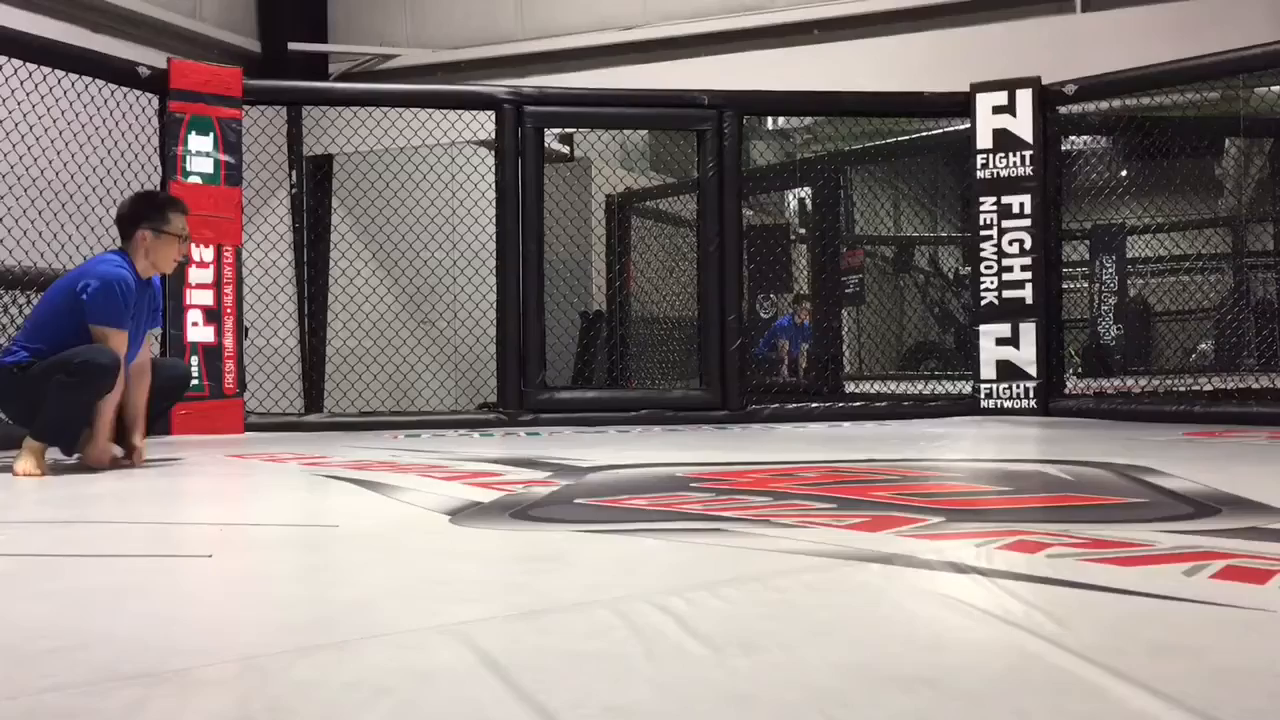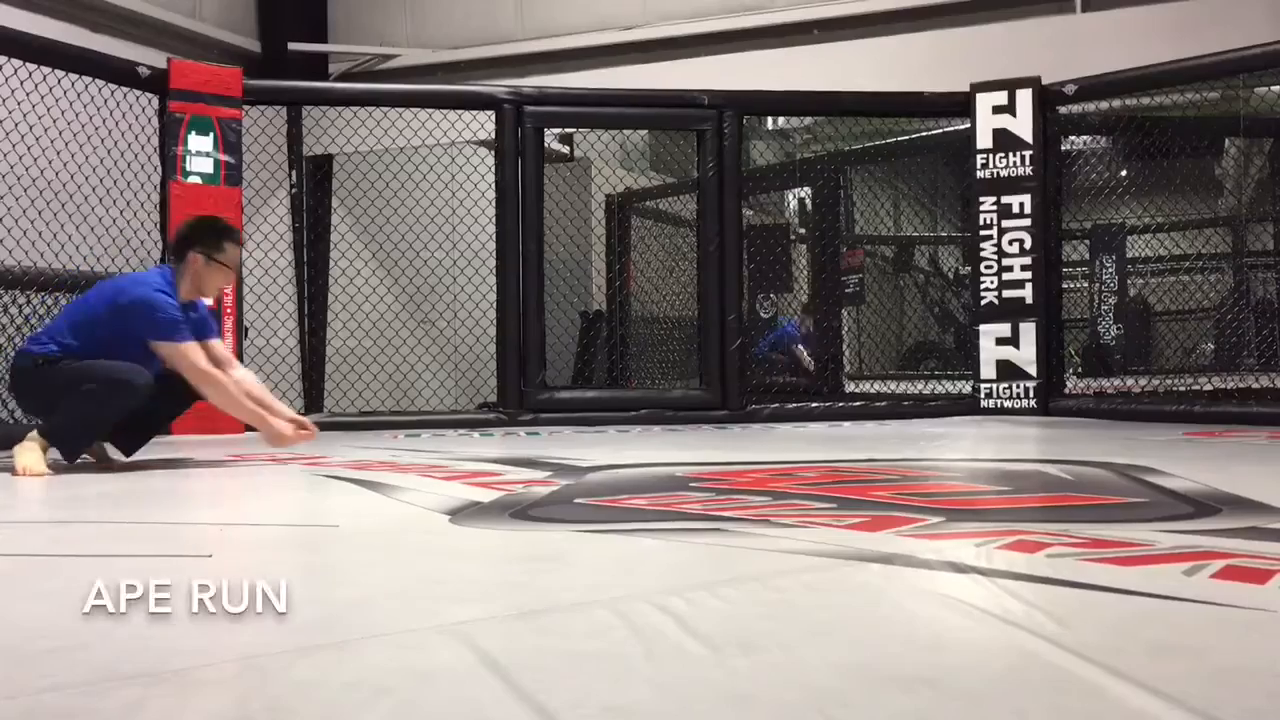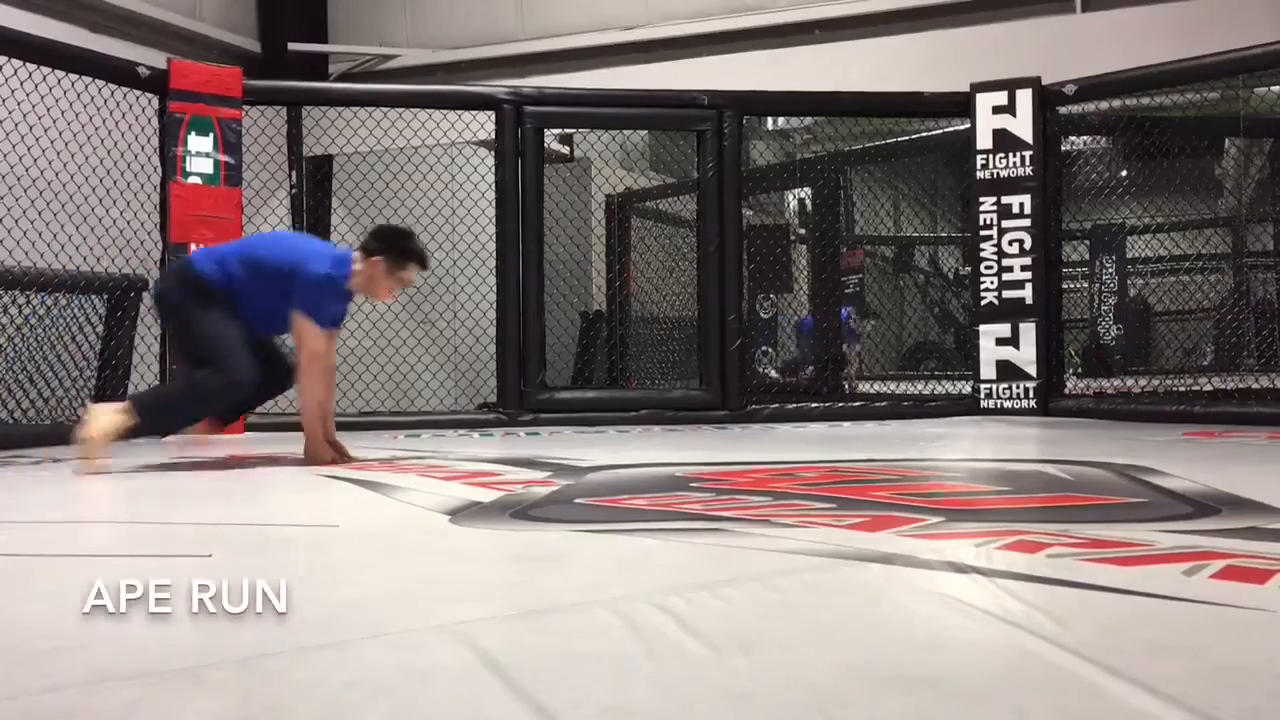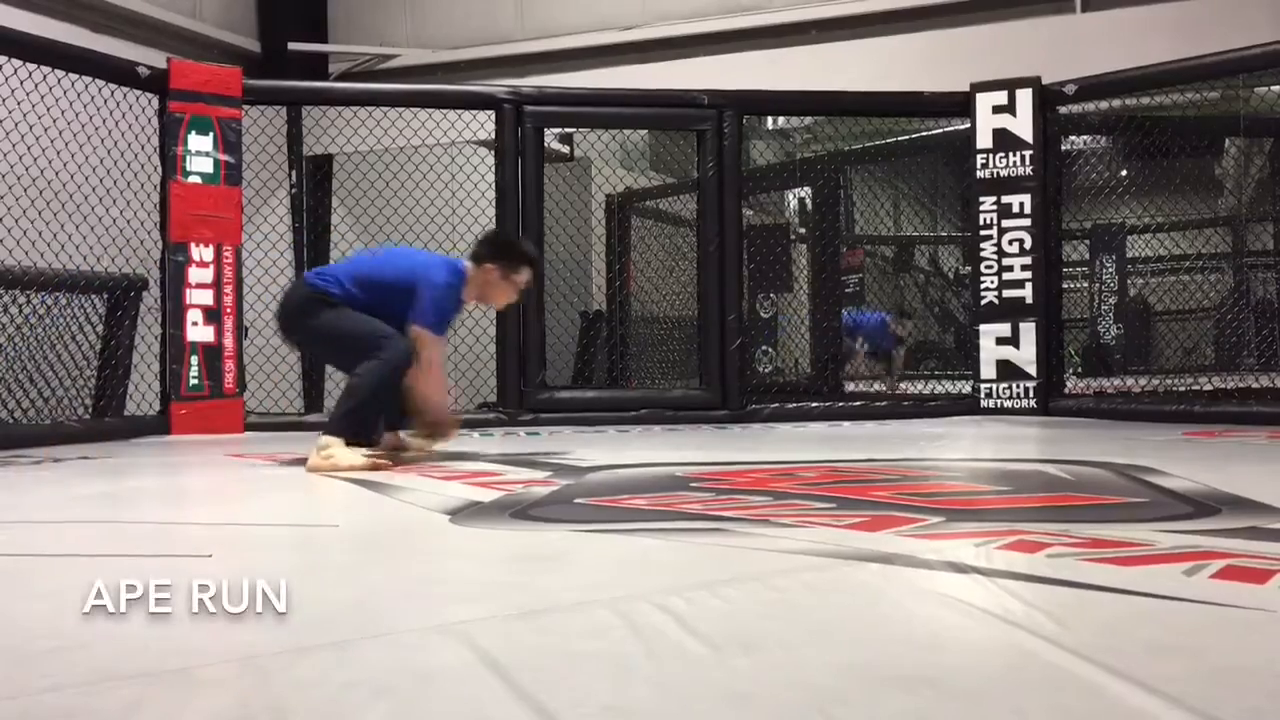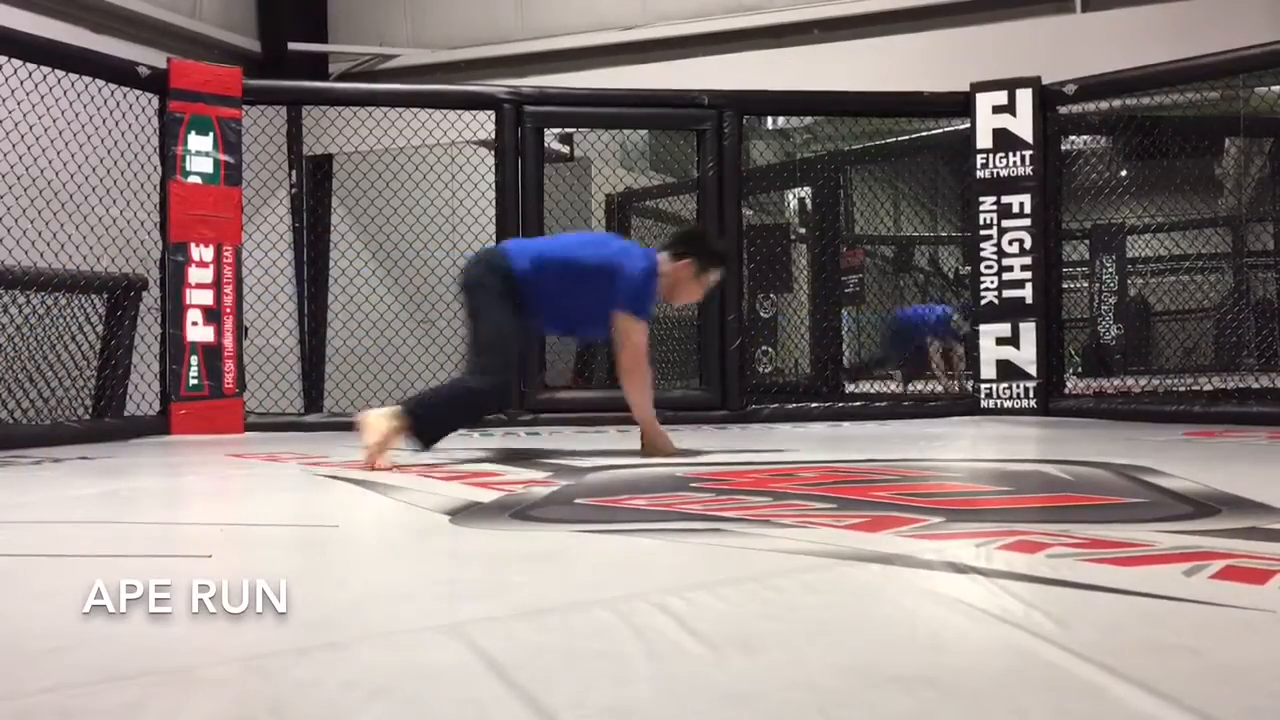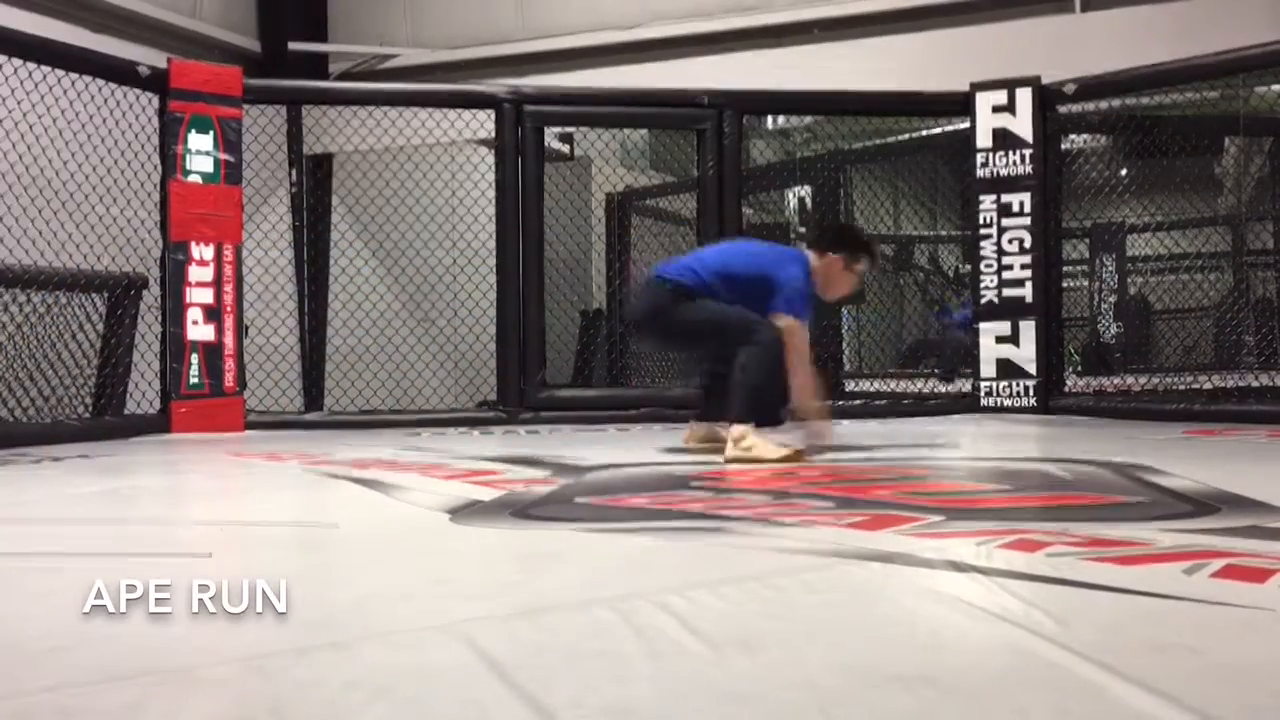
dt=0.4s
person 1, frame 1
left shoulder: (150, 284)
right shoulder: (111, 278)
left elbow: (139, 363)
right elbow: (114, 364)
left wrist: (136, 437)
right wrist: (100, 442)
left knee: (174, 373)
right knee: (100, 362)
left ankle: (83, 437)
right ankle: (36, 444)
person 1, frame 2
left shoulder: (191, 306)
right shoulder: (151, 299)
left elbow: (230, 370)
right elbow: (204, 377)
left wrist: (284, 414)
right wrist: (266, 424)
right hip: (40, 373)
left knee: (181, 387)
right knee: (130, 382)
left ankle: (91, 441)
right ankle: (37, 442)
person 1, frame 3
left shoulder: (340, 282)
right shoulder: (324, 274)
left elbow: (326, 364)
right elbow: (311, 365)
left wrist: (327, 431)
right wrist: (315, 437)
left hip: (219, 297)
right hip: (193, 292)
left knee: (280, 376)
right knee: (234, 379)
right ankle: (123, 415)
person 1, frame 4
left shoulder: (450, 276)
right shoulder: (440, 284)
left elbow: (423, 370)
right elbow: (424, 372)
right wrist: (442, 419)
left hip: (327, 306)
right hip: (307, 306)
right knee: (391, 354)
left ankle: (384, 436)
right ankle: (330, 446)
person 1, frame 5
left shoulder: (637, 271)
right shoulder: (637, 273)
left elbow: (629, 364)
right elbow: (633, 364)
left wrist: (649, 429)
right wrist: (652, 431)
left hip: (501, 282)
right hip: (495, 283)
left knee: (497, 373)
right knee: (495, 379)
right ankle: (393, 420)
person 1, frame 6
left shoulder: (783, 264)
right shoulder: (795, 275)
right elbow: (795, 360)
right wrist: (814, 414)
left hip: (654, 304)
right hip: (661, 304)
right knee: (763, 341)
left ankle: (707, 422)
right ankle: (743, 436)
